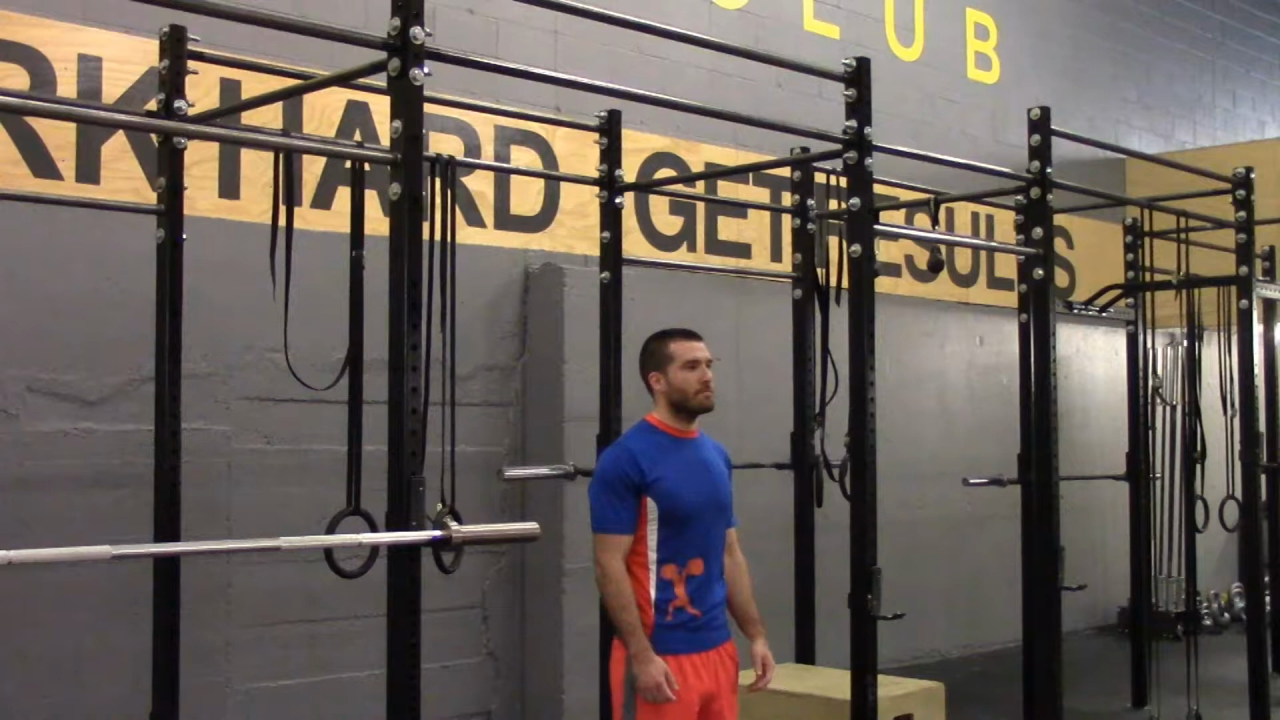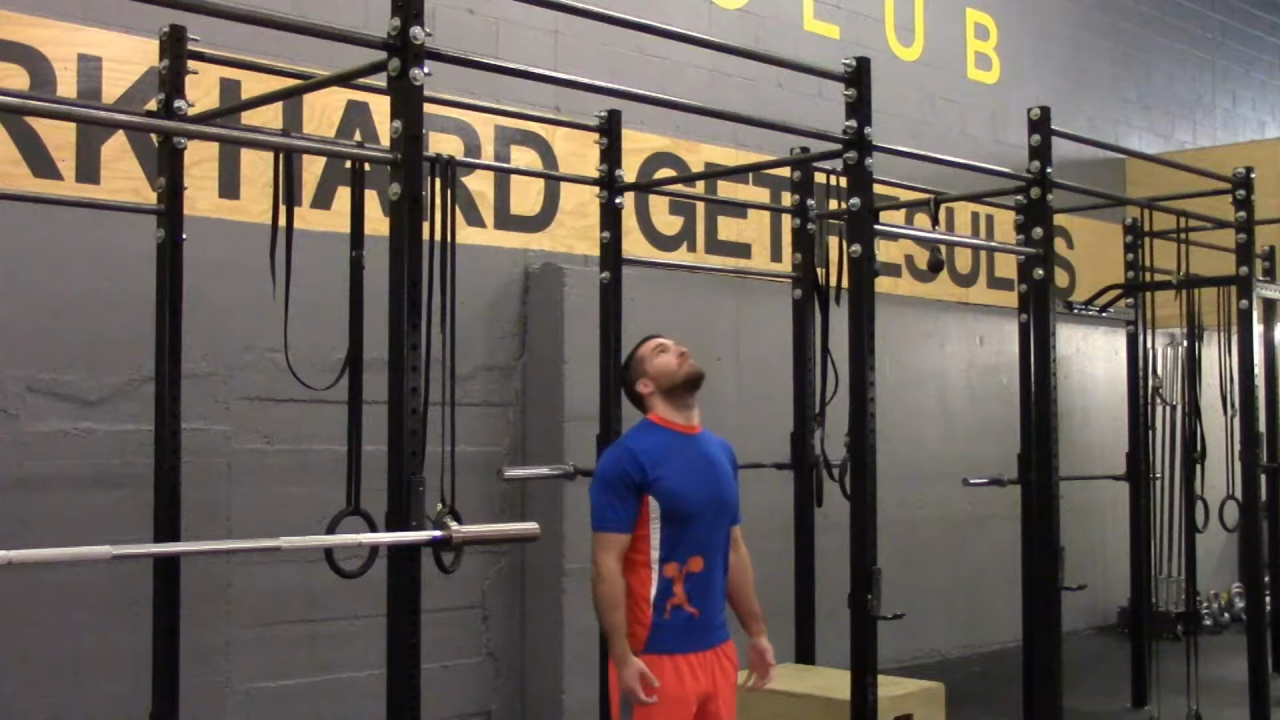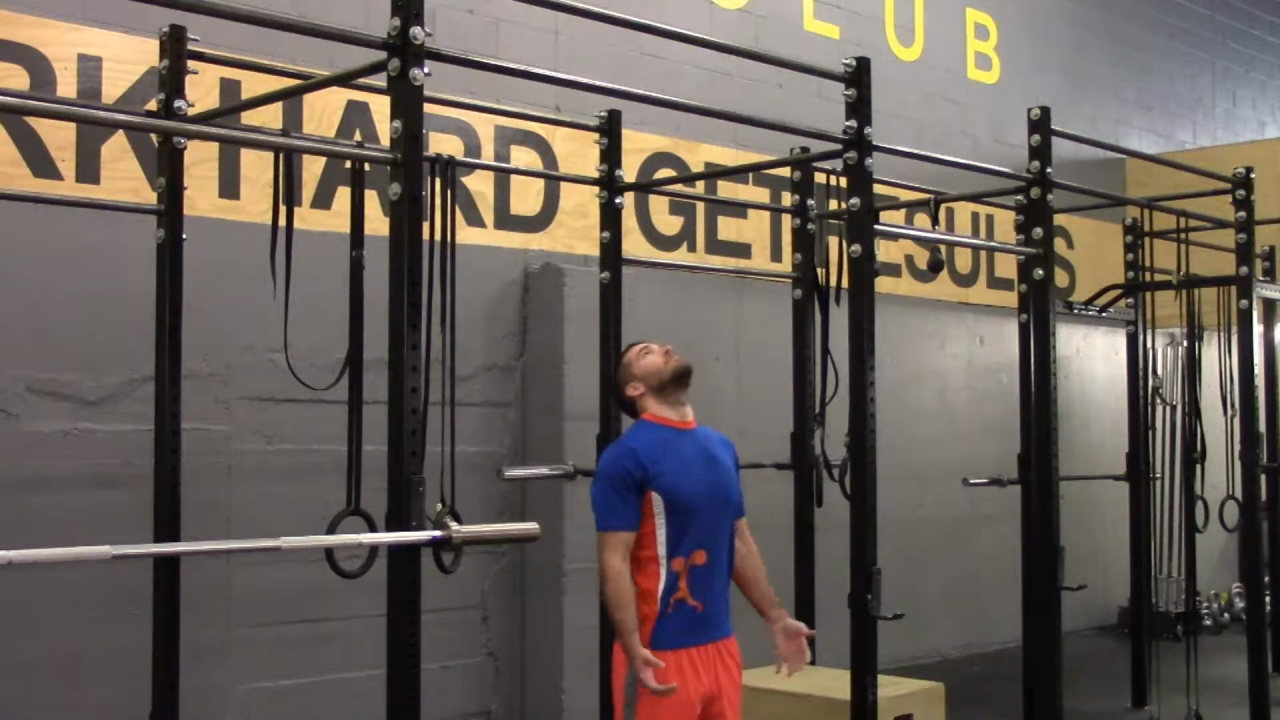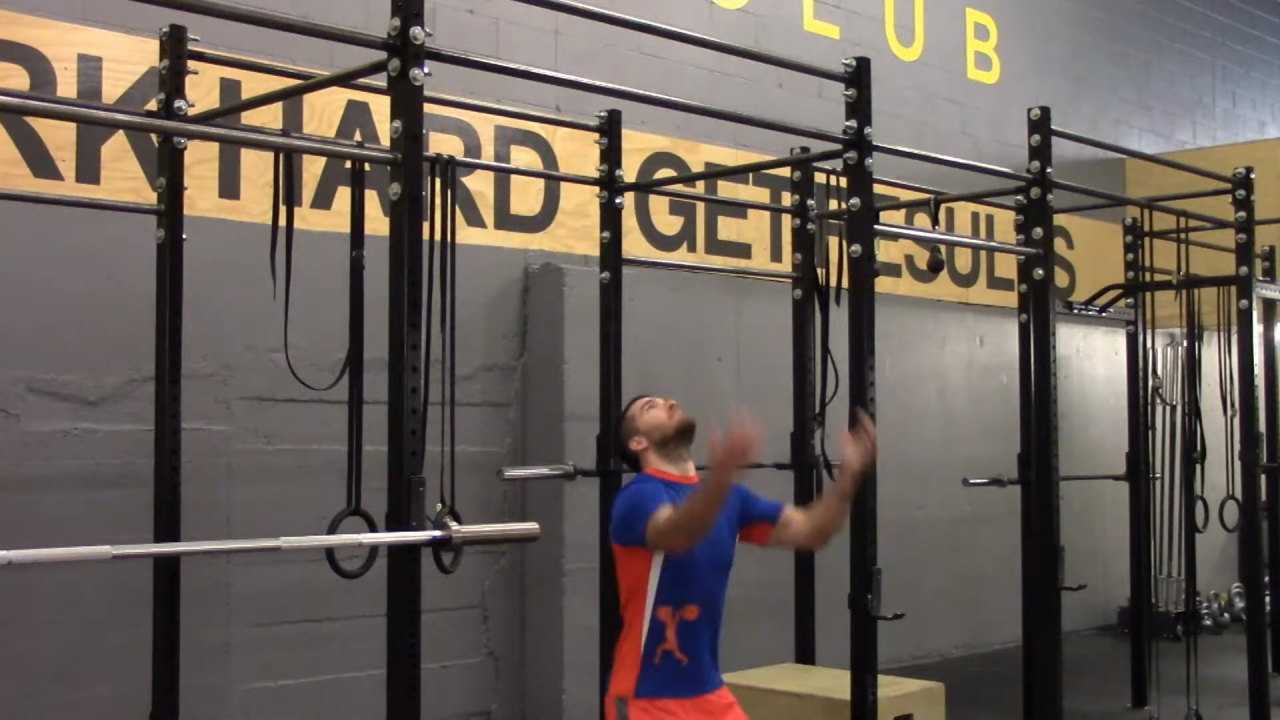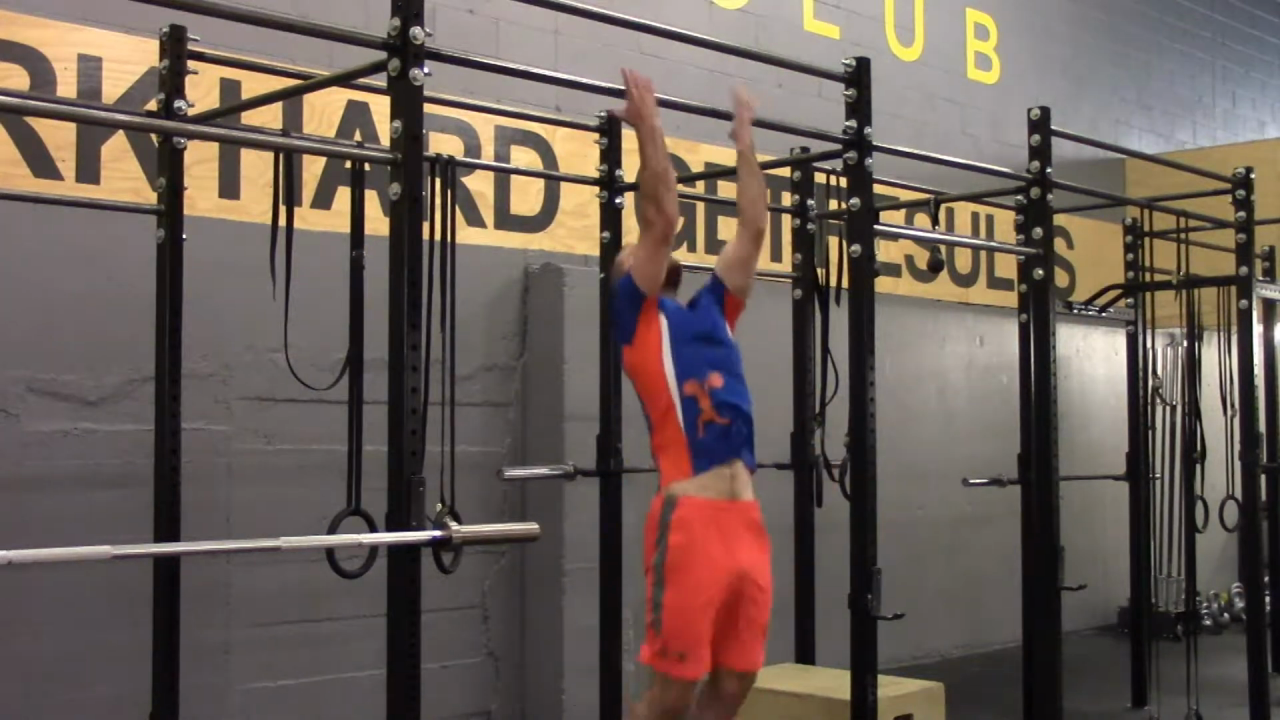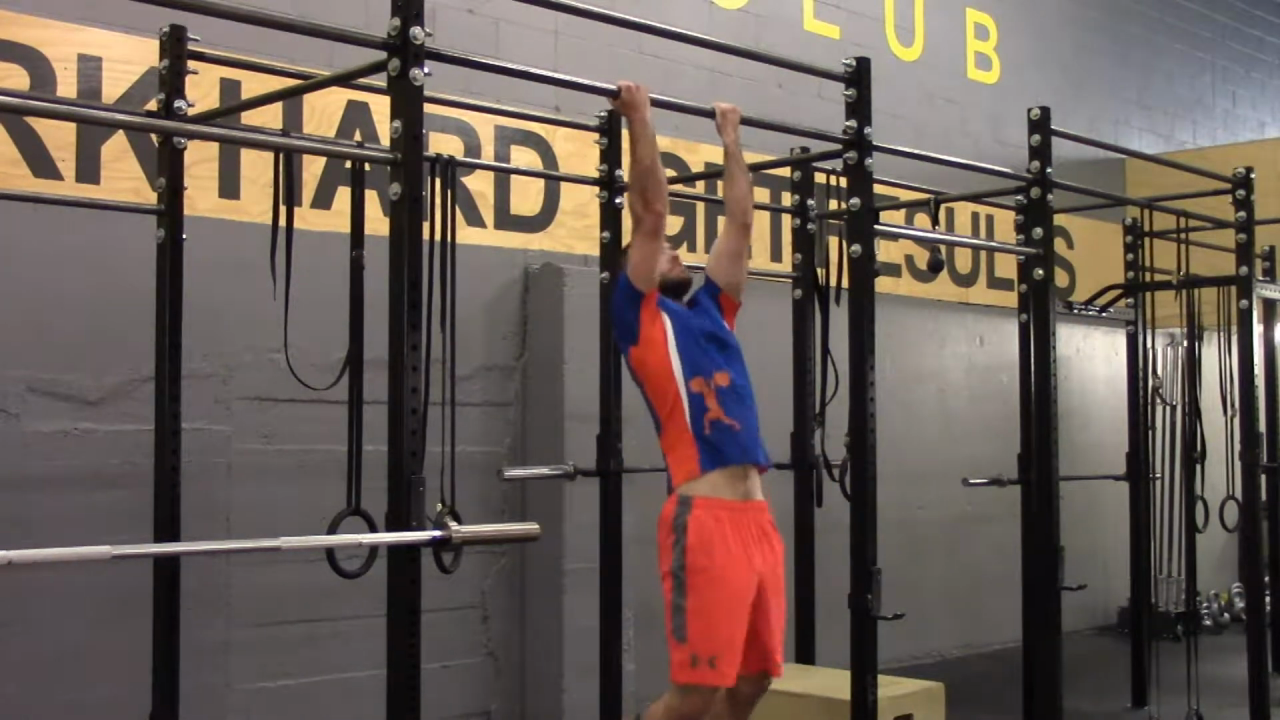
dt=0.3s
person 1, frame 1
left shoulder: (717, 455)
right shoulder: (626, 459)
right elbow: (610, 565)
left wrist: (756, 635)
right wrist: (641, 655)
left hip: (717, 649)
right hip: (659, 655)
person 1, frame 2
left shoulder: (721, 452)
right shoulder: (628, 456)
right elbow: (607, 564)
left wrist: (757, 632)
right wrist: (623, 656)
left hip: (716, 648)
right hip: (655, 656)
person 1, frame 3
left shoulder: (721, 447)
right shoulder: (626, 457)
right elbow: (614, 561)
left wrist: (777, 618)
right wrist: (635, 651)
left hip: (718, 644)
right hip: (657, 652)
person 1, frame 4
left shoulder: (729, 495)
right shoulder: (637, 501)
left elbow: (807, 531)
right elbow: (676, 534)
left wrist: (847, 476)
right wrist: (720, 475)
person 1, frame 5
left shoulder: (711, 314)
right shoulder: (639, 320)
left elbow: (753, 230)
right elbow: (662, 218)
left wrist: (745, 137)
right wrist: (647, 126)
left hip: (747, 521)
right hip: (689, 523)
person 1, frame 6
left shoulder: (712, 312)
right shoulder: (641, 318)
left elbow: (740, 222)
right elbow: (652, 212)
left wrist: (730, 138)
right wrist: (639, 120)
left hip: (757, 520)
right hip: (704, 521)
